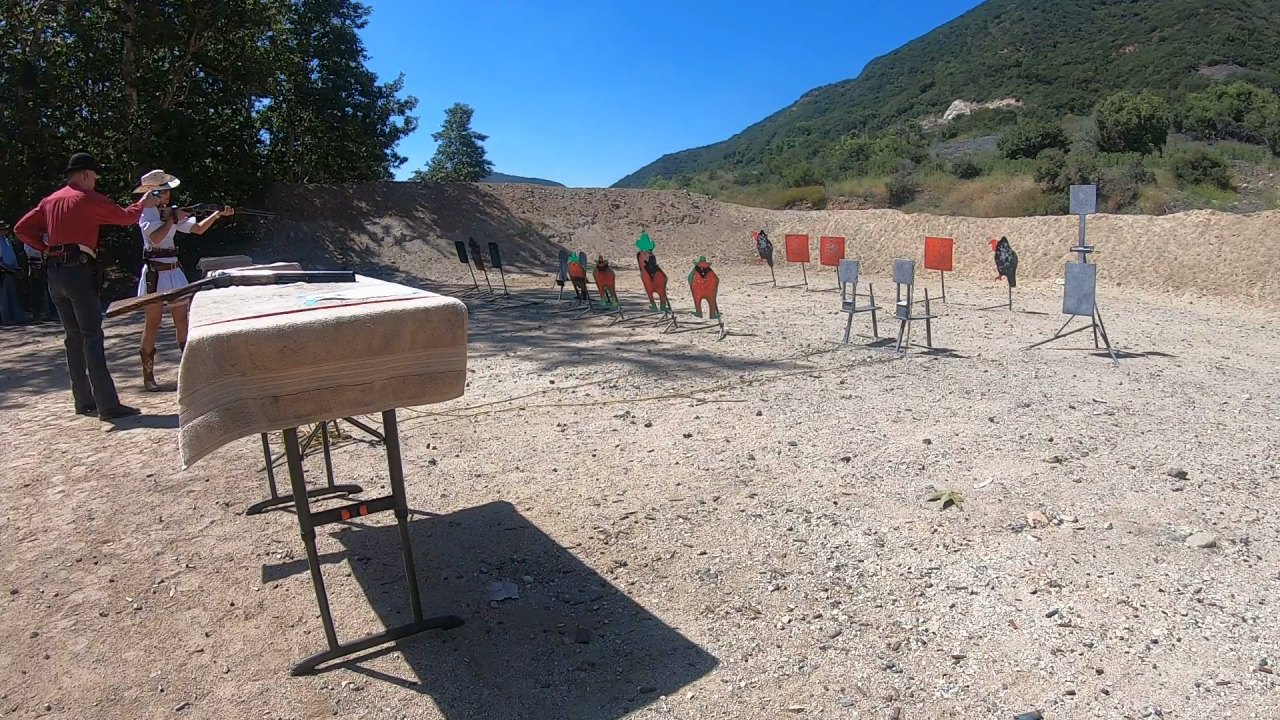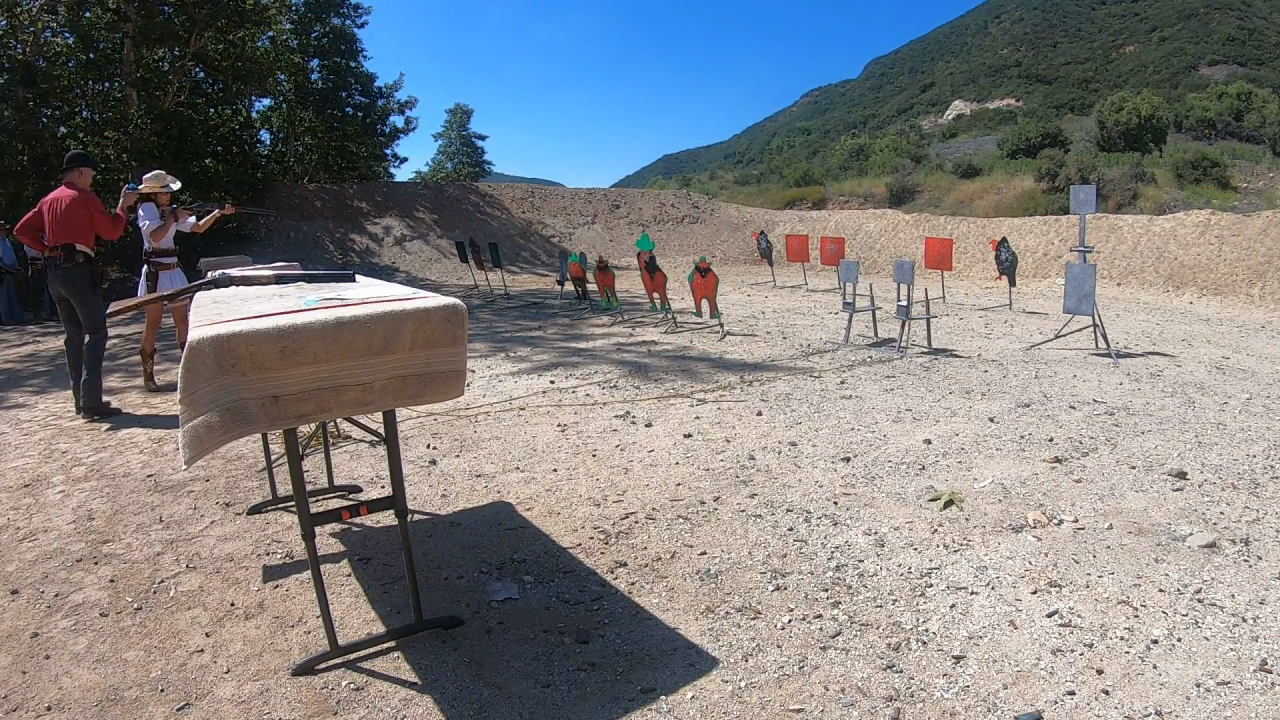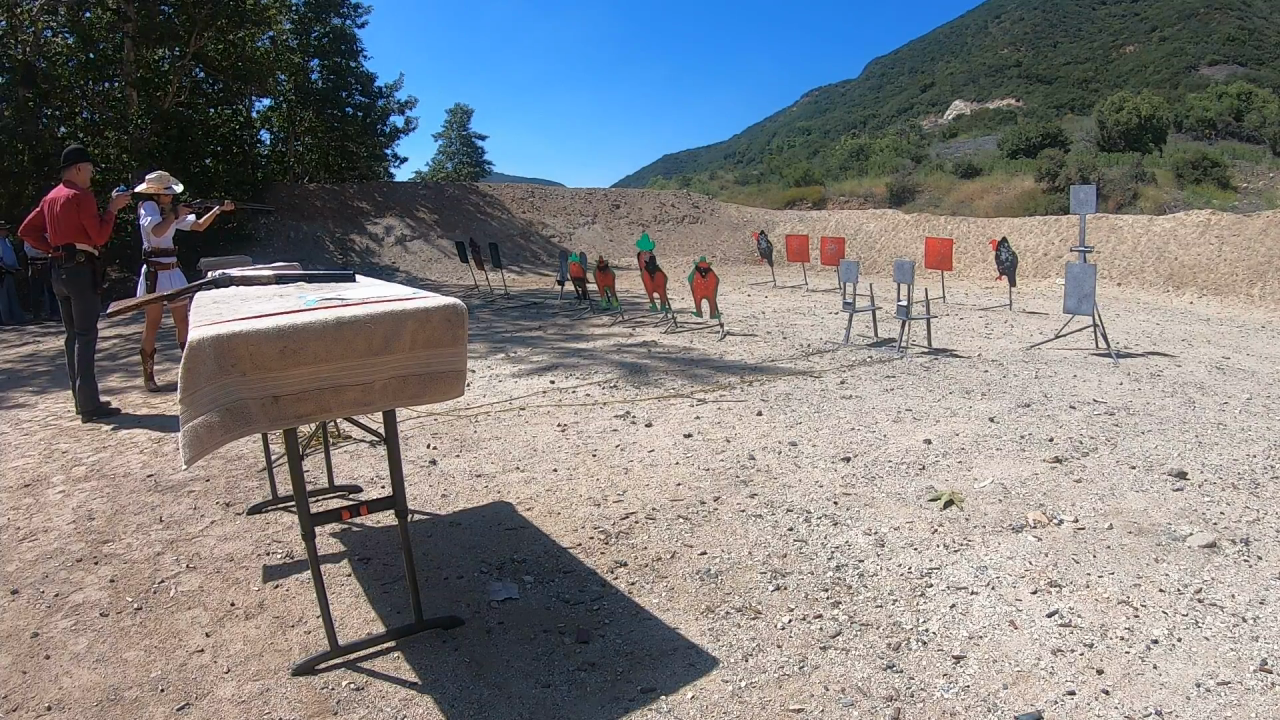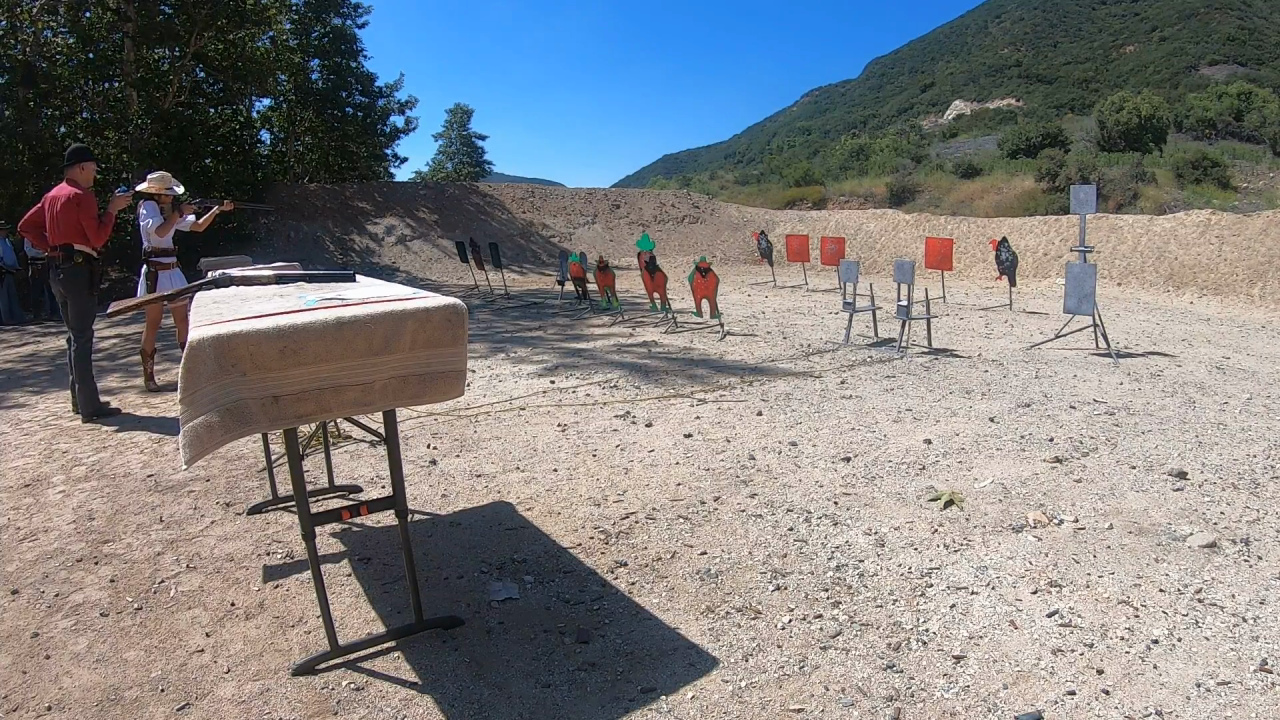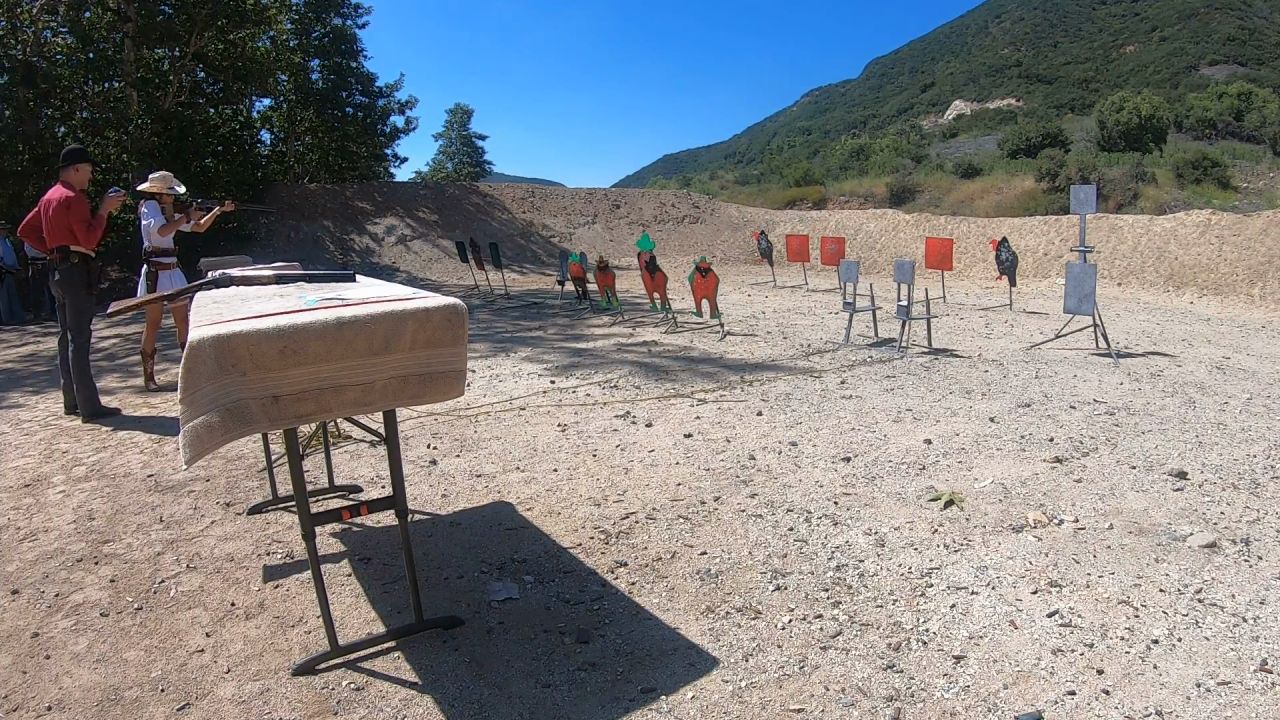
dt=0.3s
person 1, frame 1
left shoulder: (50, 201)
right shoulder: (89, 199)
left elbow: (22, 229)
right elbow: (125, 217)
left wrist: (47, 249)
right wrist: (143, 204)
left hip: (55, 272)
right hip: (78, 270)
left knee: (74, 337)
right knee: (92, 337)
left ankle: (84, 400)
right ankle: (108, 405)
person 1, frame 2
left shoulder: (48, 200)
right shoulder: (84, 197)
left elbow: (22, 231)
right elbow: (112, 232)
left wrist: (48, 249)
right wrist: (122, 206)
left hip: (55, 272)
right hip: (79, 270)
left knee: (74, 336)
right knee: (96, 334)
left ankle: (82, 399)
right ankle: (91, 403)
person 1, frame 3
left shoulder: (51, 198)
right shoulder: (81, 196)
left elbow: (26, 231)
right elbow: (99, 236)
left wrist: (53, 248)
right wrist: (113, 207)
left hip: (59, 271)
right hip: (81, 270)
left knee: (74, 336)
right knee: (86, 337)
left ankle: (83, 400)
right ankle: (89, 406)
person 1, frame 4
left shoulder: (52, 196)
right shoulder: (82, 196)
left elbow: (26, 226)
right elbow: (98, 238)
left wrist: (51, 248)
right wrist: (112, 209)
left hip: (58, 270)
right hip: (79, 270)
left knee: (75, 336)
right knee: (82, 338)
left ankle: (81, 398)
right ankle: (90, 407)
person 1, frame 5
left shoulder: (49, 197)
right shoulder: (74, 198)
left elbow: (25, 231)
right elbow: (89, 240)
left wrist: (52, 249)
right wrist: (105, 209)
left hip: (59, 271)
right hip: (77, 272)
left knee: (67, 338)
right knee: (80, 339)
left ankle: (72, 401)
right ankle: (89, 407)
person 2, frame 1
left shoulder: (170, 211)
right shoulder: (147, 210)
left elbow: (198, 229)
right elbow: (156, 237)
left wrist: (217, 214)
right wrist: (173, 218)
left hip: (174, 271)
right hip: (155, 272)
left knee: (182, 321)
right knee: (152, 325)
right ankle: (148, 375)
person 2, frame 2
left shoulder: (170, 210)
right shoulder: (146, 208)
left elbow: (198, 227)
right elbow: (156, 236)
left wrist: (218, 213)
right wrist: (173, 217)
left hip: (174, 271)
right hip: (155, 272)
left knee: (183, 321)
right knee: (153, 325)
right ankle: (148, 376)
person 2, frame 3
left shoulder: (170, 210)
right shoulder: (148, 206)
left elbow: (199, 225)
right elbow: (157, 231)
left wrist: (218, 209)
right wrist: (174, 214)
left hip: (173, 271)
right hip: (155, 272)
left knee: (183, 321)
right knee: (153, 325)
right ankle: (148, 376)
person 2, frame 4
left shoulder: (170, 210)
right shoulder: (147, 207)
left elbow: (199, 226)
right elbow: (161, 231)
left wrist: (217, 209)
right wrist: (179, 212)
left hip: (173, 271)
right hip: (155, 272)
left knee: (183, 321)
right knee: (153, 324)
right ankle: (148, 376)
person 2, frame 5
left shoulder: (170, 211)
right shoulder: (149, 206)
left elbow: (200, 227)
right elbow: (162, 231)
left wrist: (218, 210)
right wrist: (186, 216)
left hip: (173, 271)
right hip: (155, 272)
left knee: (183, 321)
right knee: (153, 325)
right ankle: (148, 376)
